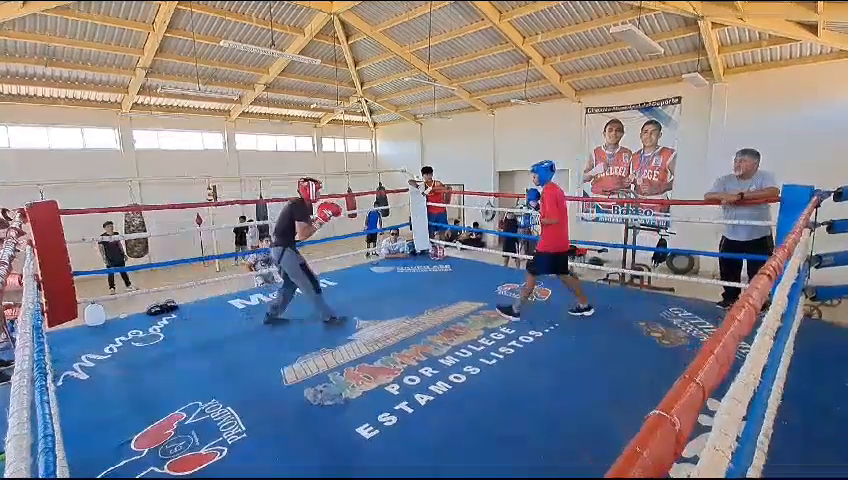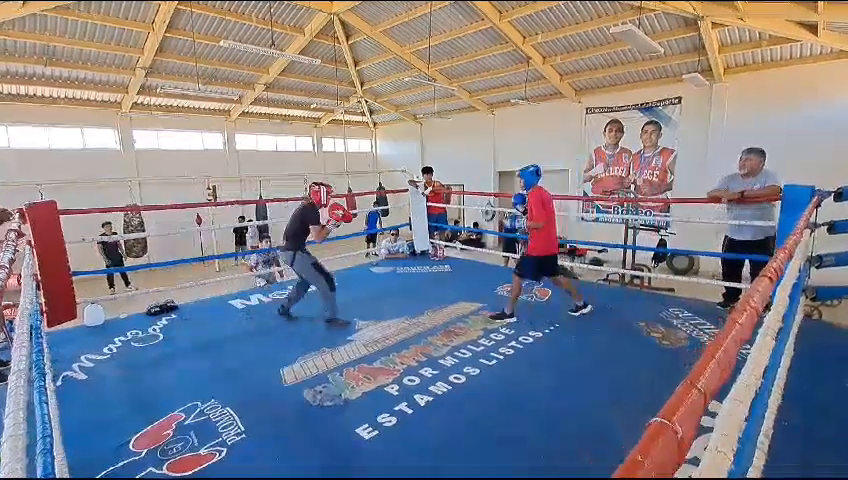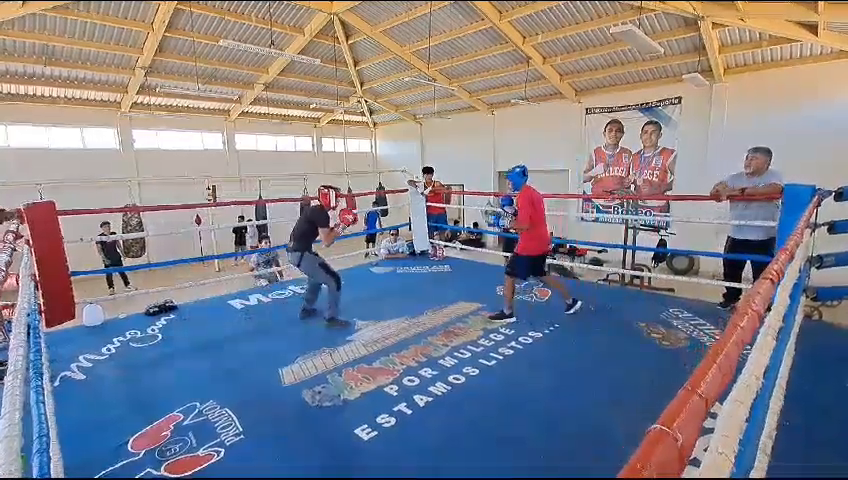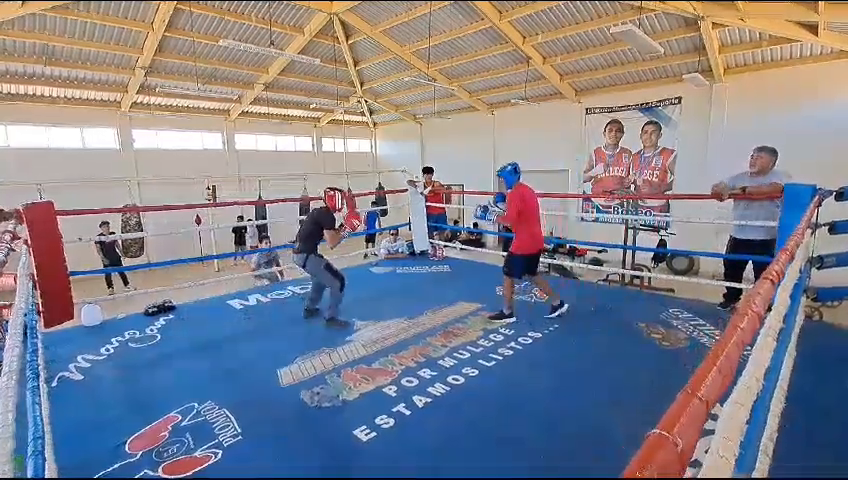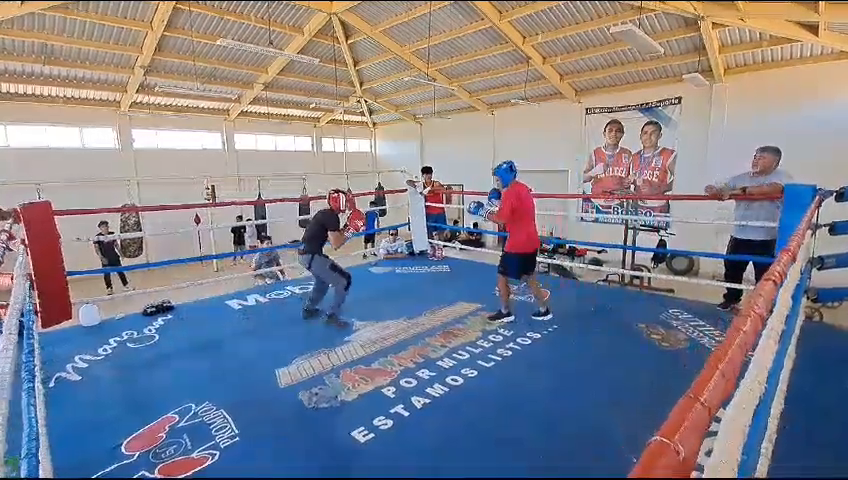
dt=0.1s
person 1, frame 1
left shoulder: (764, 177)
right shoulder: (725, 180)
left elbow: (773, 192)
right elbow: (708, 197)
left wrist: (741, 195)
right wrist: (723, 195)
left hip: (759, 237)
right hip: (731, 237)
left knee: (758, 273)
right knee: (728, 270)
right ankle: (730, 297)
person 1, frame 2
left shoulder: (769, 176)
right shoulder: (730, 179)
left elbow: (774, 191)
right elbow: (710, 196)
left wrist: (741, 194)
right wrist: (720, 193)
left hip: (762, 237)
right hip: (734, 236)
left knee: (760, 274)
right knee: (729, 269)
right ankle: (730, 297)
person 1, frame 3
left shoulder: (774, 176)
right shoulder: (735, 178)
left elbow: (775, 189)
right elbow: (714, 194)
left wrist: (741, 191)
right wrist: (719, 189)
left hip: (764, 237)
right hip: (736, 236)
left knee: (762, 275)
right knee: (730, 269)
right ankle: (731, 298)
person 1, frame 4
left shoulder: (779, 176)
right shoulder: (738, 178)
left elbow: (774, 188)
right elbow: (722, 193)
left wrist: (741, 190)
right wrist: (717, 189)
left hip: (766, 237)
right hip: (738, 235)
left knee: (764, 275)
right knee: (731, 268)
right ankle: (731, 298)
person 1, frame 5
left shoulder: (781, 177)
right shoulder: (741, 178)
left elbow: (774, 189)
right elbow: (721, 192)
left wrist: (742, 190)
right wrist: (713, 190)
left hip: (767, 238)
right hip: (740, 235)
left knee: (764, 275)
right knee: (732, 269)
right ankle: (731, 299)
person 2, frame 1
left shoulder: (548, 192)
right shoulder: (555, 189)
left elbow: (554, 219)
right wrist: (538, 207)
left hip: (550, 243)
right hip: (561, 242)
left knee: (531, 274)
right knee: (563, 274)
left ankle: (515, 309)
right ankle: (584, 306)
person 2, frame 2
left shoulder: (534, 196)
right shoulder: (543, 193)
left elbow: (540, 223)
left wrist: (522, 223)
right wrist: (525, 212)
left hip: (538, 246)
right hip: (550, 244)
left knee: (518, 276)
right knee: (555, 276)
left ankle: (508, 312)
right ankle: (581, 303)
person 2, frame 3
left shoulder: (523, 196)
right shoulder: (533, 192)
left elbow: (524, 225)
left hip: (528, 245)
right hip: (541, 243)
left knee: (510, 276)
right knee: (542, 275)
left ankle: (507, 312)
right ankle: (570, 301)
person 2, frame 4
left shoulder: (515, 194)
right shoulder: (527, 190)
left elbow: (510, 222)
left wrist: (491, 215)
right wrist: (501, 209)
left hip: (523, 244)
right hip: (536, 242)
left knee: (508, 276)
right knee: (532, 274)
left ankle: (507, 312)
right ankle: (557, 302)
person 2, frame 5
left shoulder: (510, 192)
right shoulder: (523, 189)
left elbow: (501, 219)
left wrist: (484, 211)
right wrist: (499, 204)
left hip: (518, 243)
right hip: (531, 241)
left knee: (503, 276)
right knee: (527, 275)
left ankle: (505, 312)
right ankle: (544, 308)
person 3, frame 1
left shoulder: (295, 203)
right shoulder: (302, 207)
left elbow: (306, 226)
right elbow: (302, 235)
left wrist: (320, 217)
right wrist: (321, 221)
left hip: (278, 248)
right hip: (285, 249)
left knee: (290, 284)
right knee: (310, 284)
left ankle: (272, 315)
right ankle: (329, 317)
person 3, frame 2
left shoulder: (305, 207)
right shoulder: (312, 211)
left elbow: (317, 231)
right elbow: (318, 238)
left wrist: (333, 220)
right wrist: (333, 222)
left hip: (287, 251)
right hip: (295, 253)
left knee: (306, 280)
right knee: (326, 281)
left ankle: (285, 307)
right ankle: (331, 317)
person 3, frame 3
left shoulder: (314, 210)
right shoulder: (321, 214)
left elbow: (325, 233)
right elbow: (327, 241)
left wrist: (340, 224)
right wrist: (342, 226)
left hip: (294, 251)
right hip: (302, 253)
left knee: (317, 278)
right knee: (333, 280)
left ankle: (306, 308)
right ankle: (331, 317)
person 3, frame 4
left shoulder: (320, 212)
right shoulder: (328, 216)
left elbow: (330, 235)
right elbow: (331, 244)
left wrist: (345, 225)
right wrist: (348, 229)
left hip: (299, 253)
right hip: (307, 255)
left knee: (321, 278)
right knee: (337, 282)
left ankle: (309, 309)
right ankle: (331, 317)
person 3, frame 5
left shoulder: (324, 213)
right shoulder: (332, 217)
left elbow: (333, 237)
right elbow: (335, 244)
left wrist: (348, 226)
right wrist: (352, 230)
left hip: (304, 254)
right hip: (312, 256)
left knee: (323, 279)
right knee: (344, 280)
left ankle: (309, 309)
right ankle: (332, 315)
